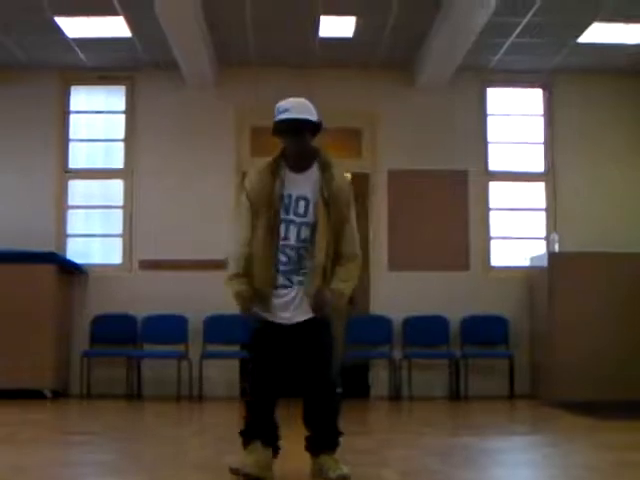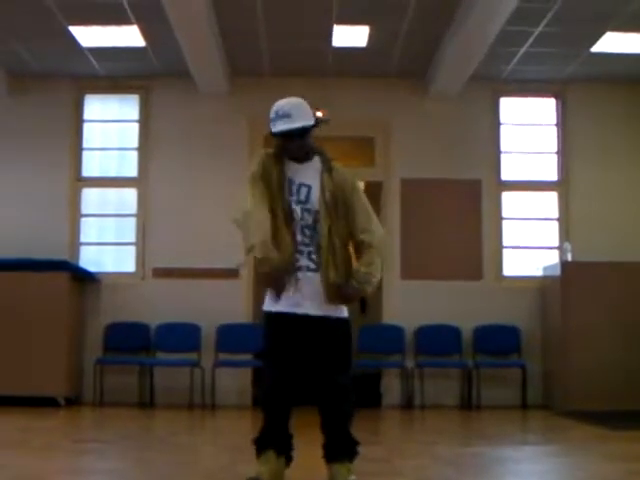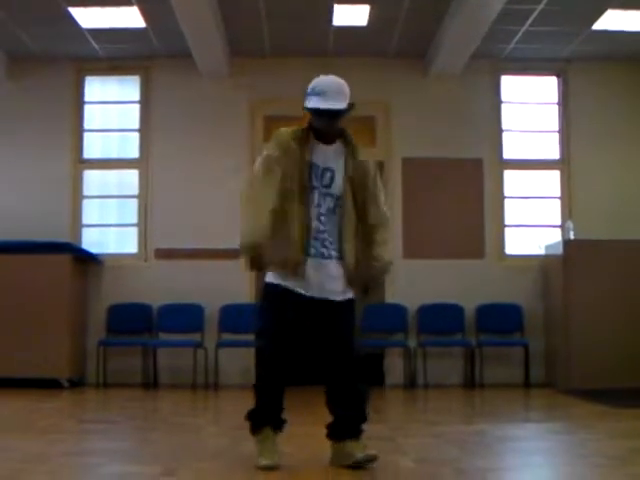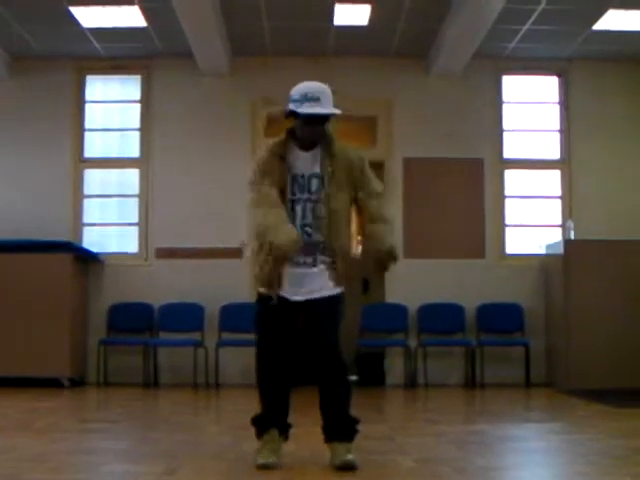
dt=0.7s
person 1, frame 1
left shoulder: (336, 184)
right shoulder: (259, 180)
left elbow: (348, 249)
right elbow: (245, 239)
left wrist: (336, 293)
right wrist: (241, 287)
left hip: (313, 308)
right hip: (267, 307)
left knee: (322, 386)
right knee: (260, 384)
person 1, frame 2
left shoulder: (339, 178)
right shoulder: (266, 168)
left elbow: (368, 233)
right elbow: (252, 218)
left wrist: (362, 281)
right wrist: (266, 258)
left hip: (330, 303)
right hip: (283, 302)
left knee: (335, 389)
right knee: (277, 388)
person 1, frame 3
left shoulder: (358, 162)
right shoulder: (285, 146)
left elbow: (374, 218)
right elbow: (259, 192)
left wrist: (376, 263)
right wrist: (256, 241)
left hip: (338, 284)
right hip: (286, 280)
left knee: (345, 364)
right knee: (272, 360)
left ankle: (347, 441)
right ankle: (267, 436)
person 1, frame 4
left shoulder: (346, 159)
right shoulder: (272, 158)
left elbow: (373, 200)
right elbow: (264, 207)
left wrist: (383, 245)
right wrist: (287, 241)
left hip: (326, 283)
right hip: (277, 282)
left knee: (330, 361)
right knee: (272, 364)
left ankle: (339, 441)
right ankle: (271, 437)
